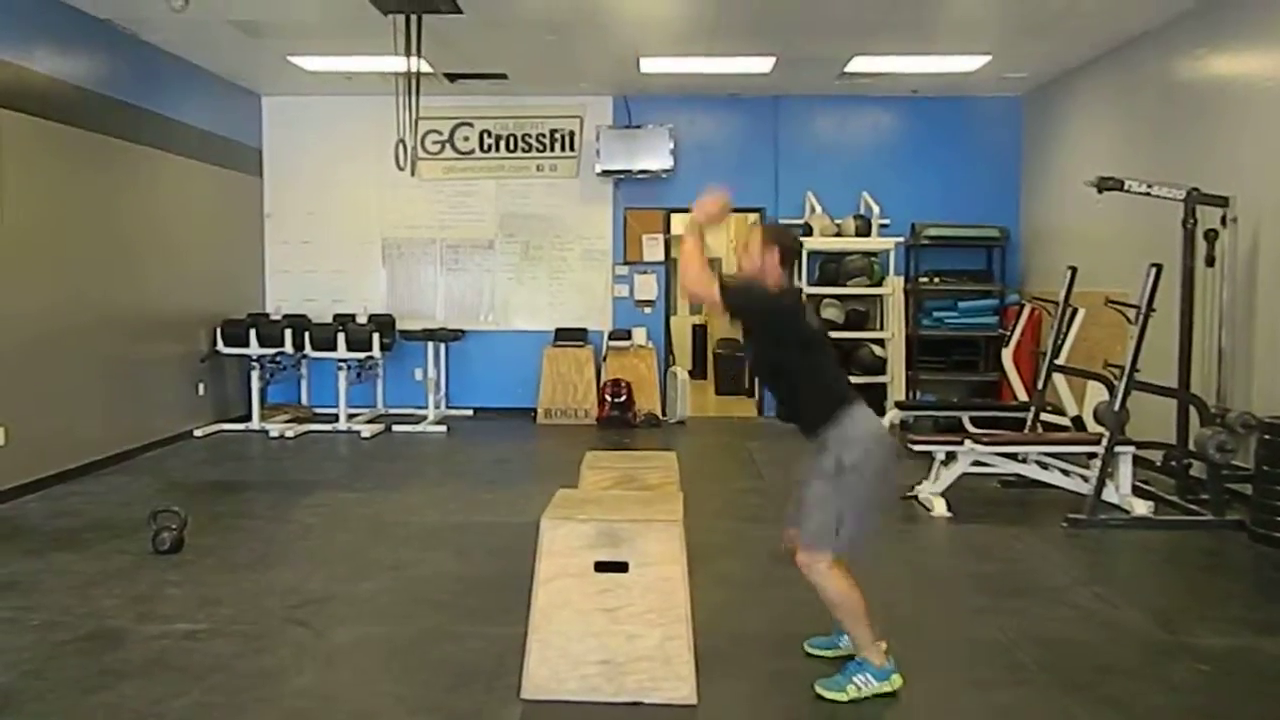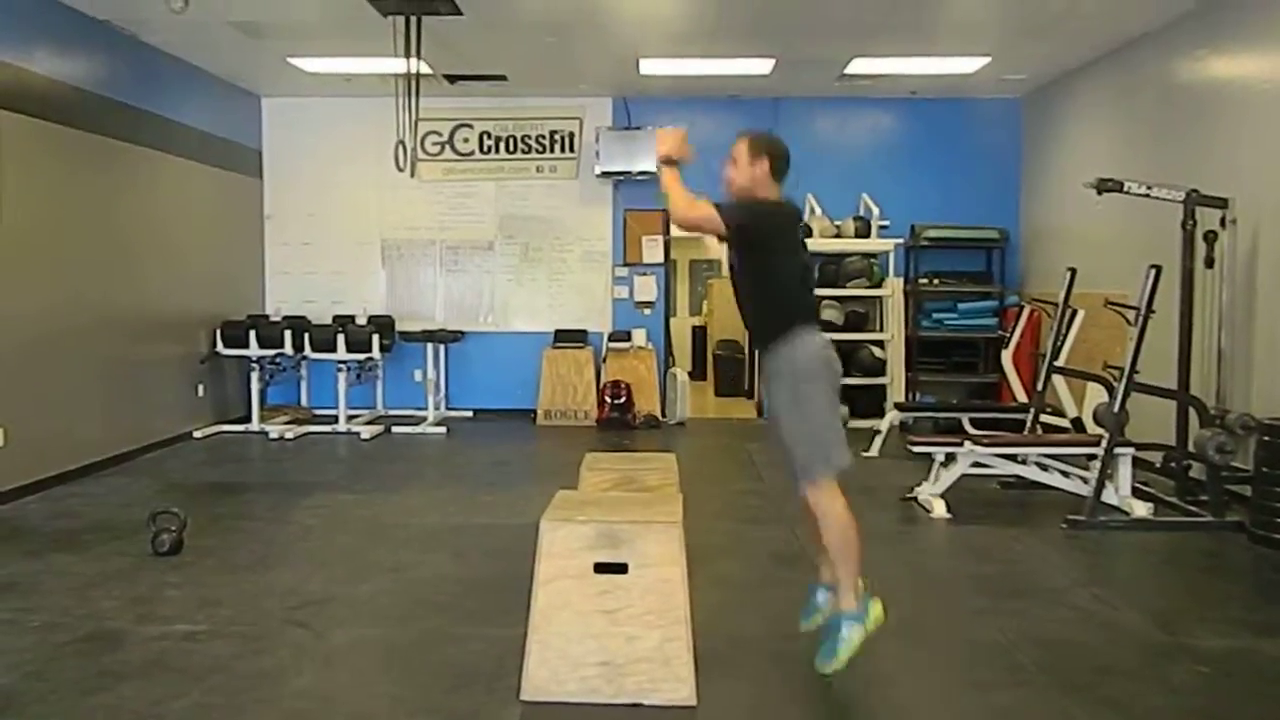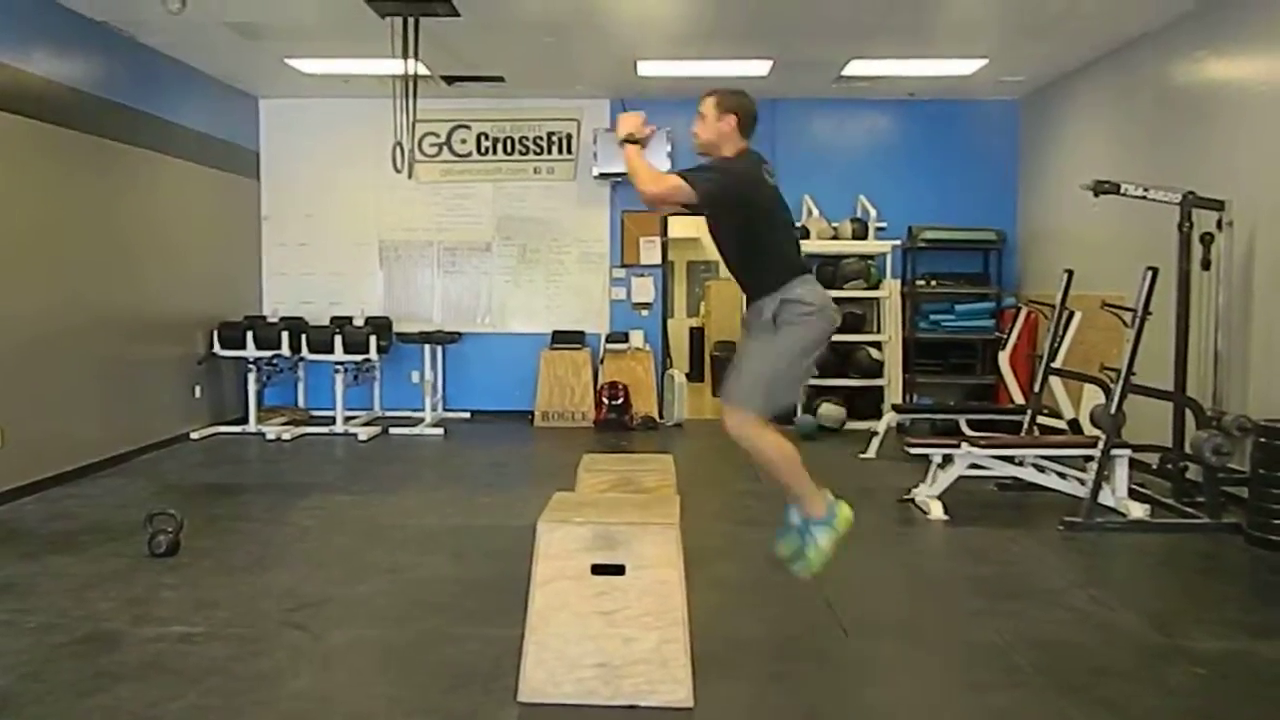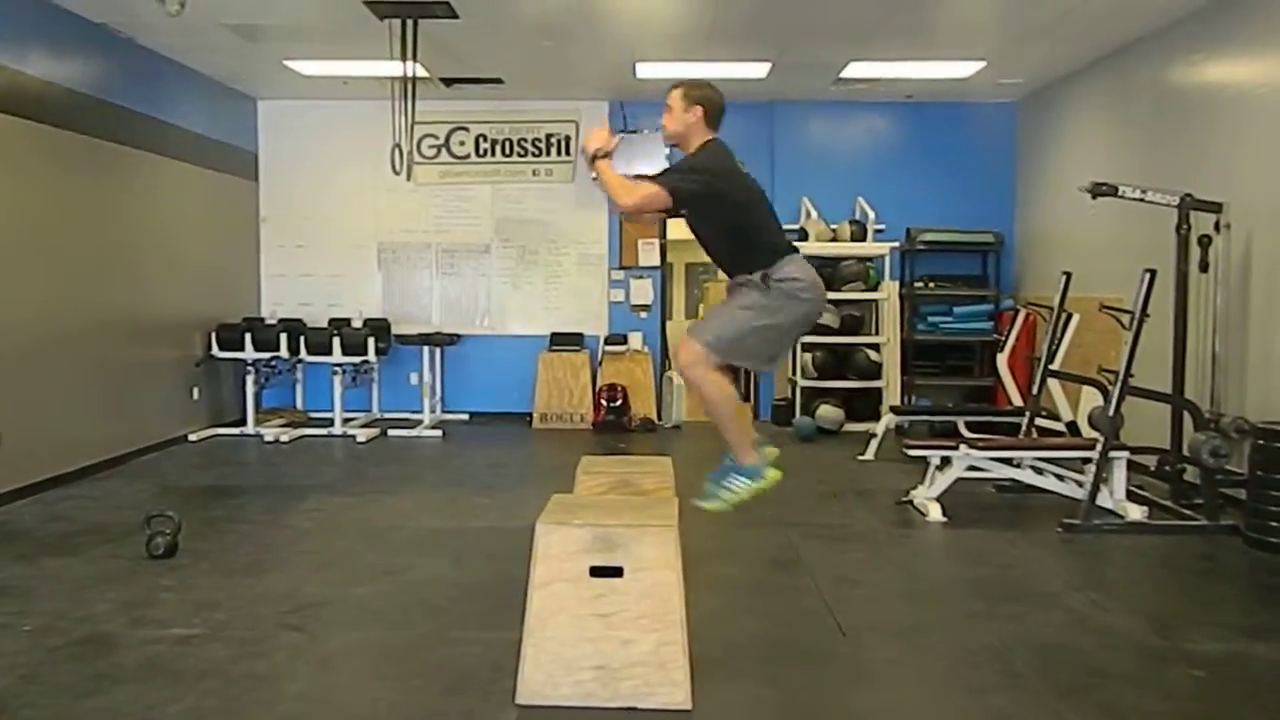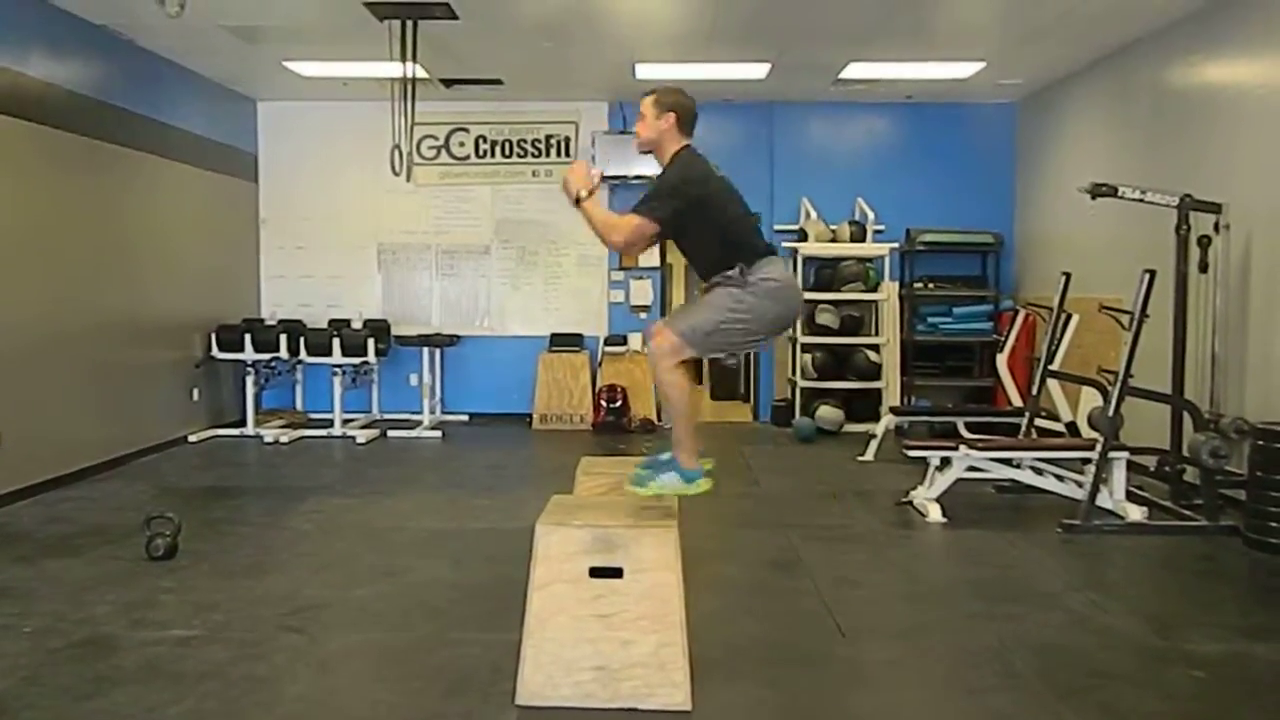
dt=0.1s
person 1, frame 1
left shoulder: (774, 308)
right shoulder: (774, 304)
left elbow: (695, 291)
right elbow: (710, 288)
left wrist: (694, 232)
right wrist: (701, 230)
left hip: (853, 442)
right hip: (840, 438)
left knee: (814, 558)
right knee: (800, 538)
left ankle: (876, 666)
right ankle: (857, 636)
person 1, frame 2
left shoulder: (768, 218)
right shoulder: (763, 219)
left elbow: (687, 215)
right elbow: (700, 215)
left wrist: (668, 163)
right wrist: (675, 161)
left hip: (797, 359)
right hip: (787, 358)
left knee: (818, 486)
right knee: (811, 483)
left ankle: (852, 606)
right ankle: (834, 587)
person 1, frame 3
left shoulder: (733, 175)
right shoulder: (739, 171)
left elbow: (653, 189)
right elbow: (669, 193)
left wrist: (629, 140)
right wrist: (641, 143)
left hip: (794, 309)
right hip: (778, 307)
left knee: (740, 420)
right knee: (742, 414)
left ankle: (819, 509)
right ankle: (801, 504)
person 1, frame 4
left shoulder: (704, 168)
right shoulder: (708, 163)
left elbow: (631, 202)
right elbow: (648, 200)
left wrist: (598, 159)
right wrist: (605, 159)
left hip: (784, 285)
right hip: (769, 282)
left knee: (690, 355)
right knee: (700, 356)
left ankle: (748, 462)
right ankle: (747, 450)
person 1, frame 5
left shoulder: (680, 178)
right shoulder: (685, 172)
left elbow: (622, 238)
right elbow: (638, 236)
left wrist: (583, 197)
right wrist: (595, 199)
left hip: (764, 285)
right hip: (747, 281)
left knee: (665, 348)
right knee: (667, 345)
left ankle: (686, 465)
right ankle: (684, 455)
